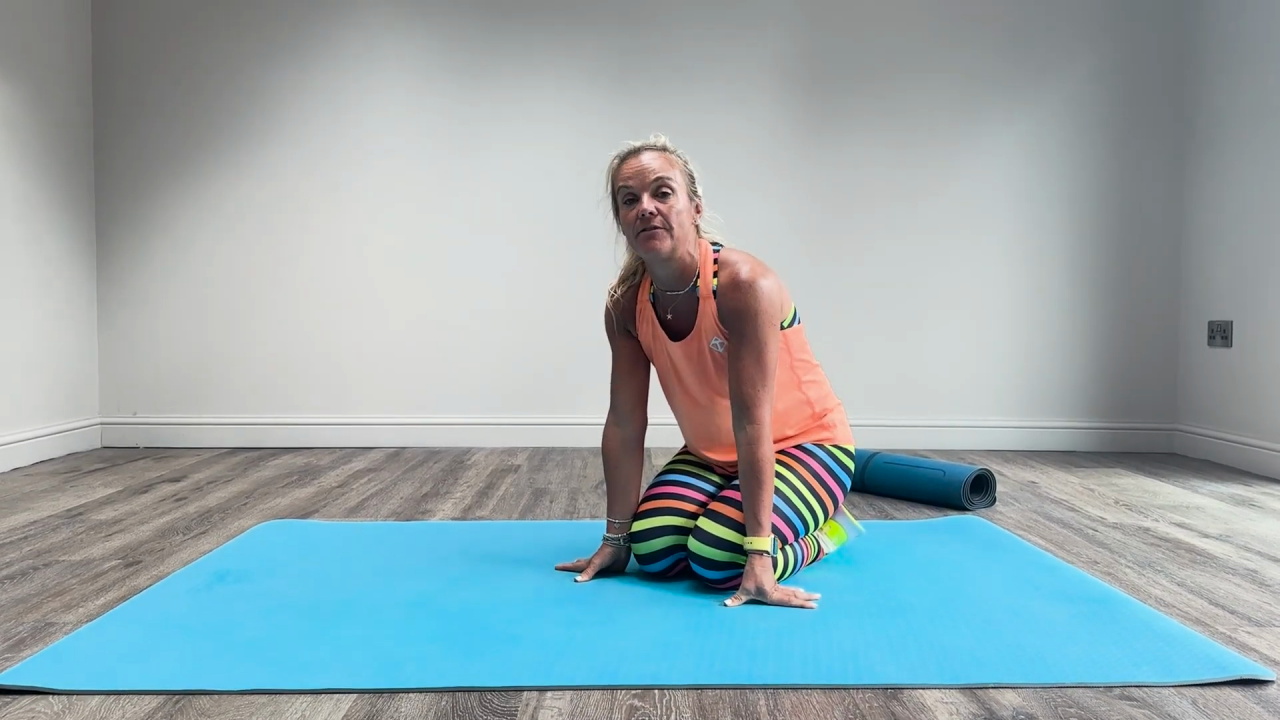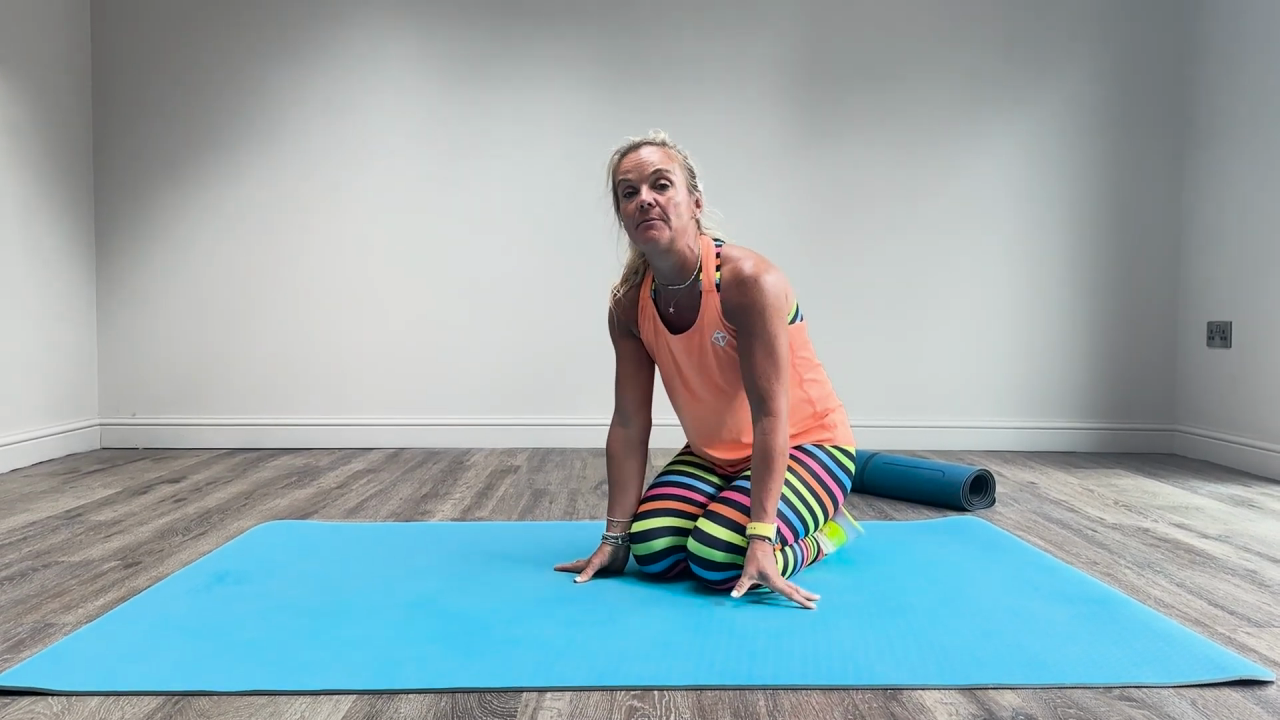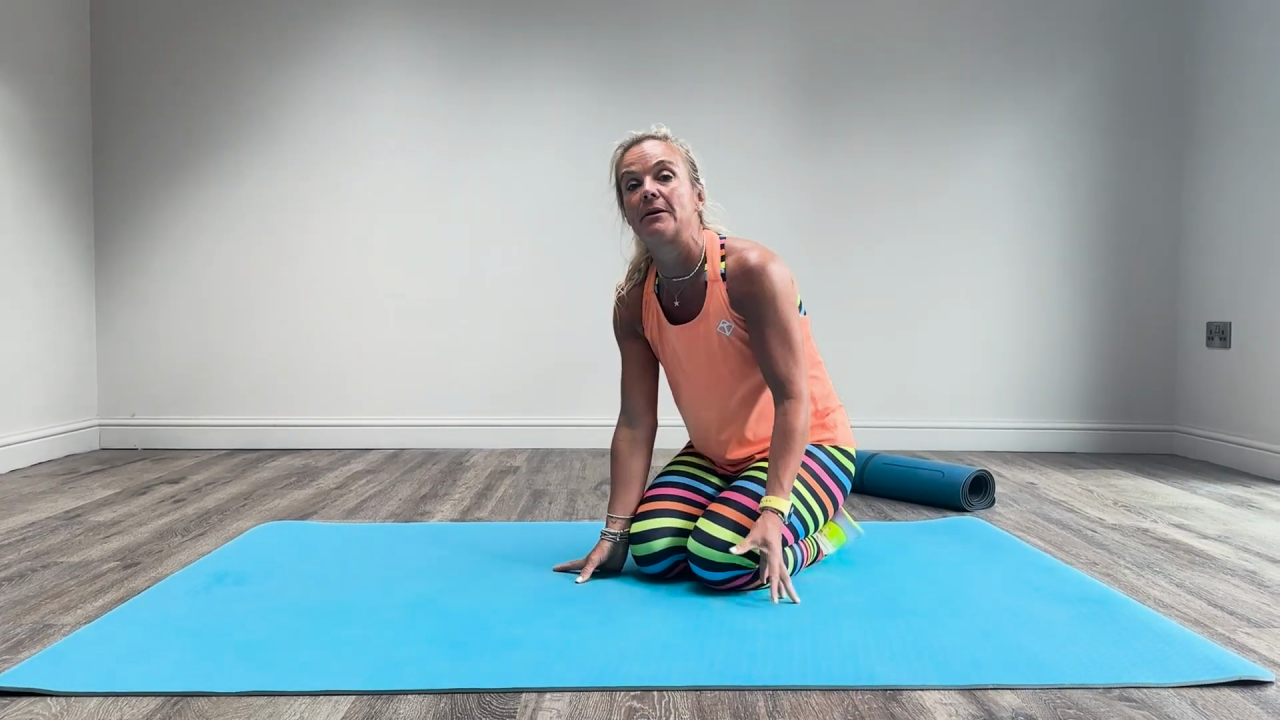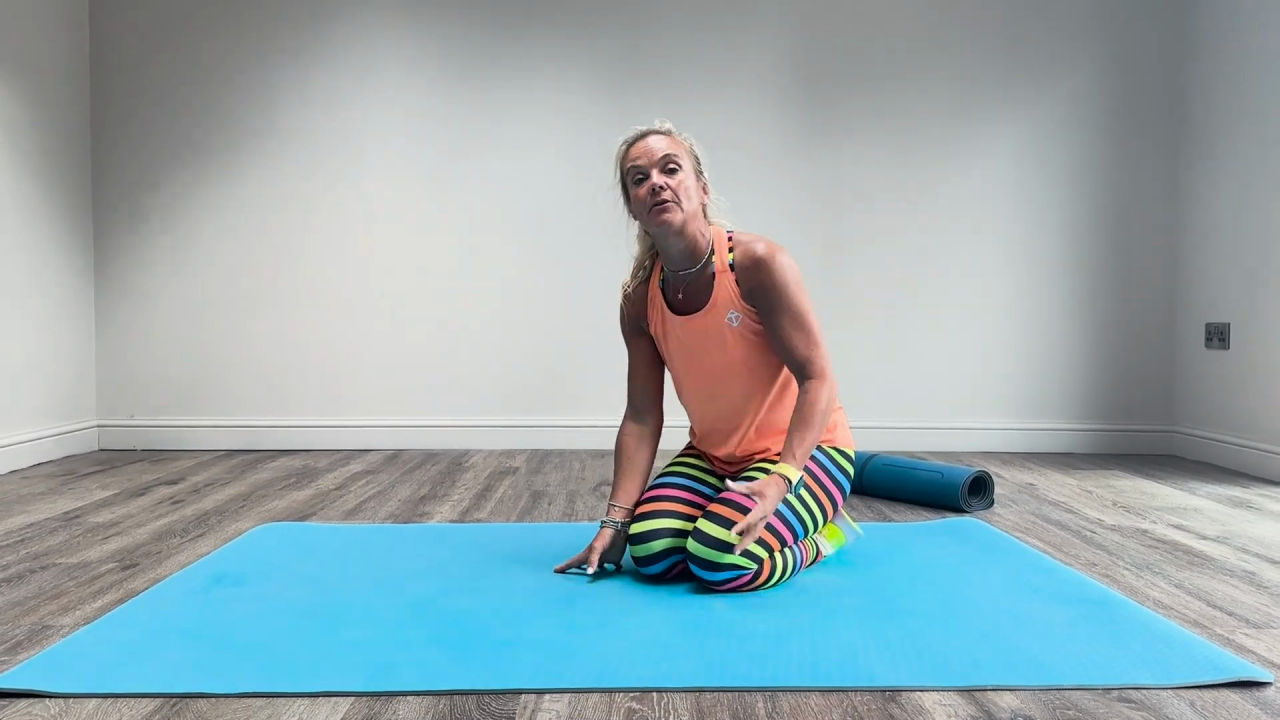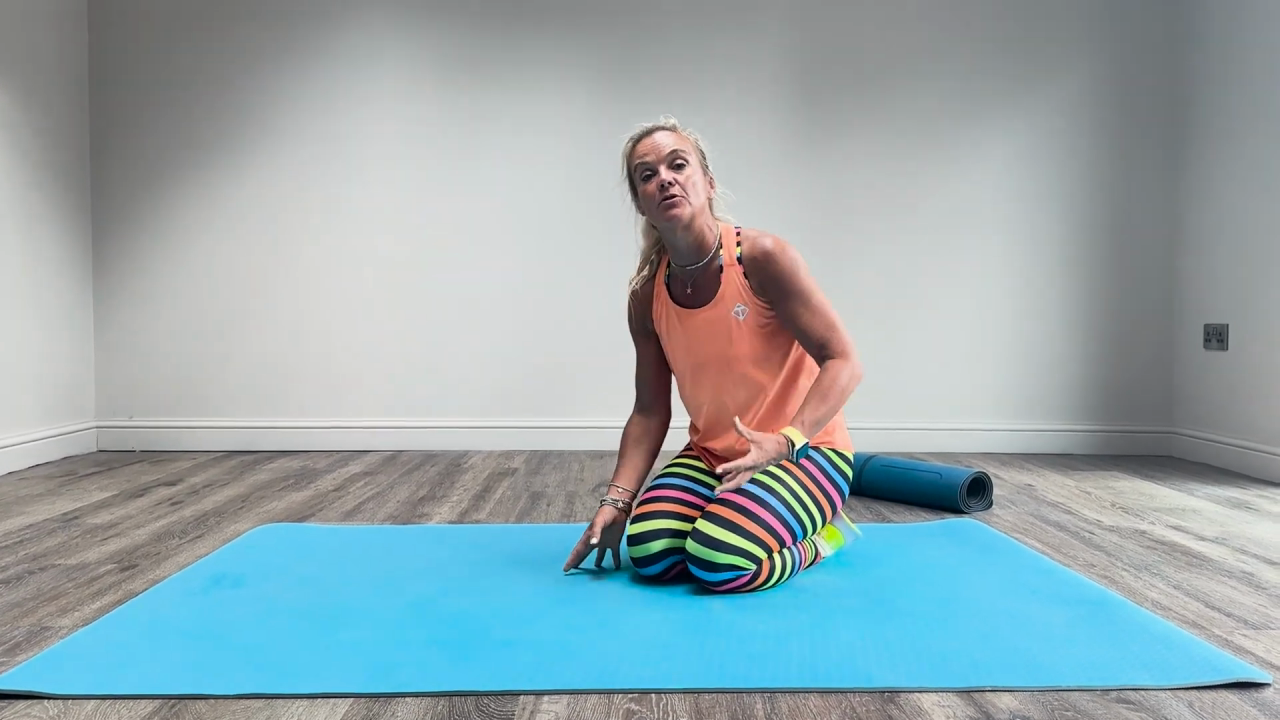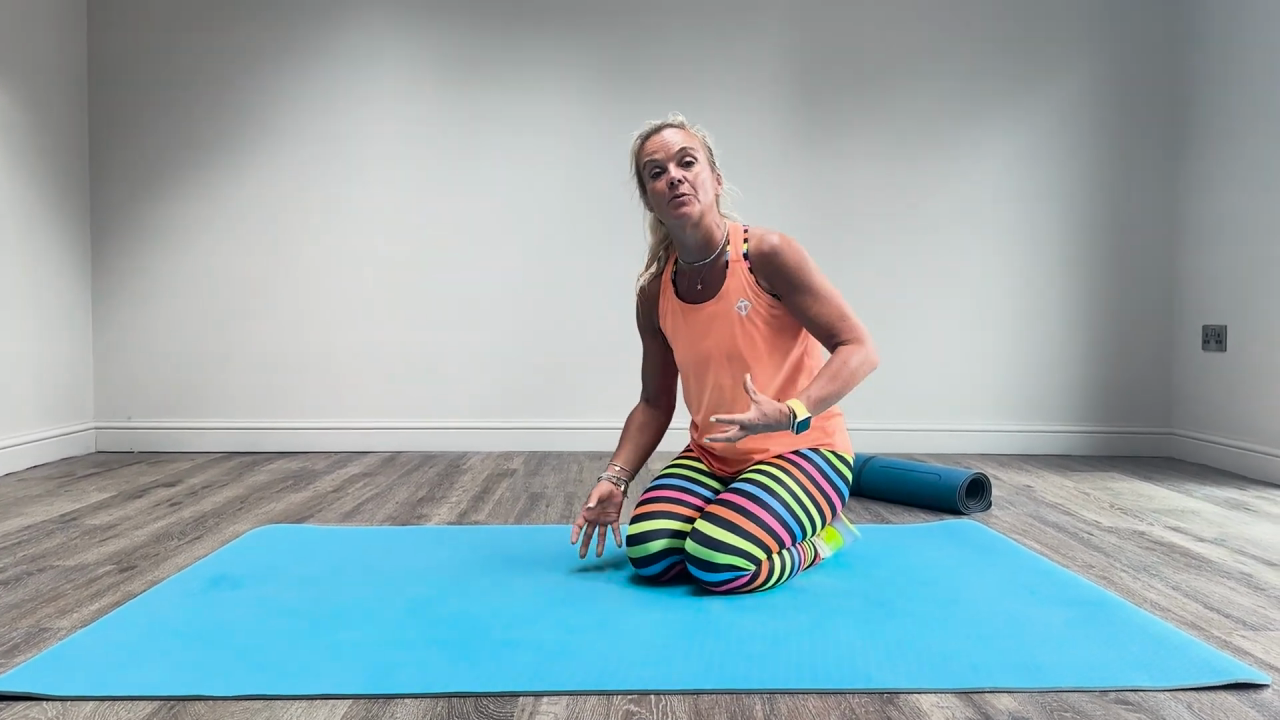
dt=0.1s
person 1, frame 1
left shoulder: (745, 284)
right shoulder: (626, 302)
left elbow: (752, 420)
right elbow: (625, 423)
left wrist: (758, 553)
right wrist: (614, 538)
left hip: (805, 445)
right hip: (713, 453)
left knee: (720, 558)
right knee: (653, 550)
left ankle: (825, 529)
right ankle: (755, 520)
person 1, frame 2
left shoulder: (747, 279)
right shoulder: (629, 303)
left elbow: (773, 412)
right elbow: (629, 423)
left wrist: (763, 536)
right wrist: (614, 536)
left hip: (807, 448)
right hip: (713, 454)
left knee: (719, 559)
right knee: (652, 550)
left ankle: (822, 531)
person 1, frame 3
left shoulder: (753, 270)
right shoulder: (633, 300)
left elbow: (793, 397)
right elbow: (635, 423)
left wrist: (773, 509)
right wrist: (614, 533)
left hip: (808, 447)
right hip: (715, 453)
left knee: (721, 559)
right knee: (652, 551)
left ankle: (820, 531)
person 1, frame 4
left shoulder: (757, 263)
right shoulder: (639, 299)
left elbow: (820, 380)
right elbow: (642, 418)
left wrist: (780, 478)
right wrist: (616, 518)
left hip: (806, 450)
right hip: (714, 455)
left knee: (720, 560)
right knee: (649, 551)
left ankle: (823, 528)
person 1, frame 5
left shoulder: (764, 258)
right shoulder: (646, 294)
left elbow: (844, 364)
right elbow: (650, 411)
left wrist: (785, 441)
right wrist: (616, 501)
left hip: (806, 450)
right hip: (712, 455)
left knee: (719, 560)
right knee: (649, 552)
left ankle: (821, 531)
right ankle: (758, 519)
person 1, frame 6
left shoulder: (769, 254)
right shoulder: (653, 292)
left elbow: (859, 351)
right elbow: (654, 403)
left wrist: (792, 414)
right wrist: (616, 478)
left hip: (802, 452)
right hip: (712, 457)
left knee: (716, 561)
right knee: (647, 552)
left ankle: (819, 532)
